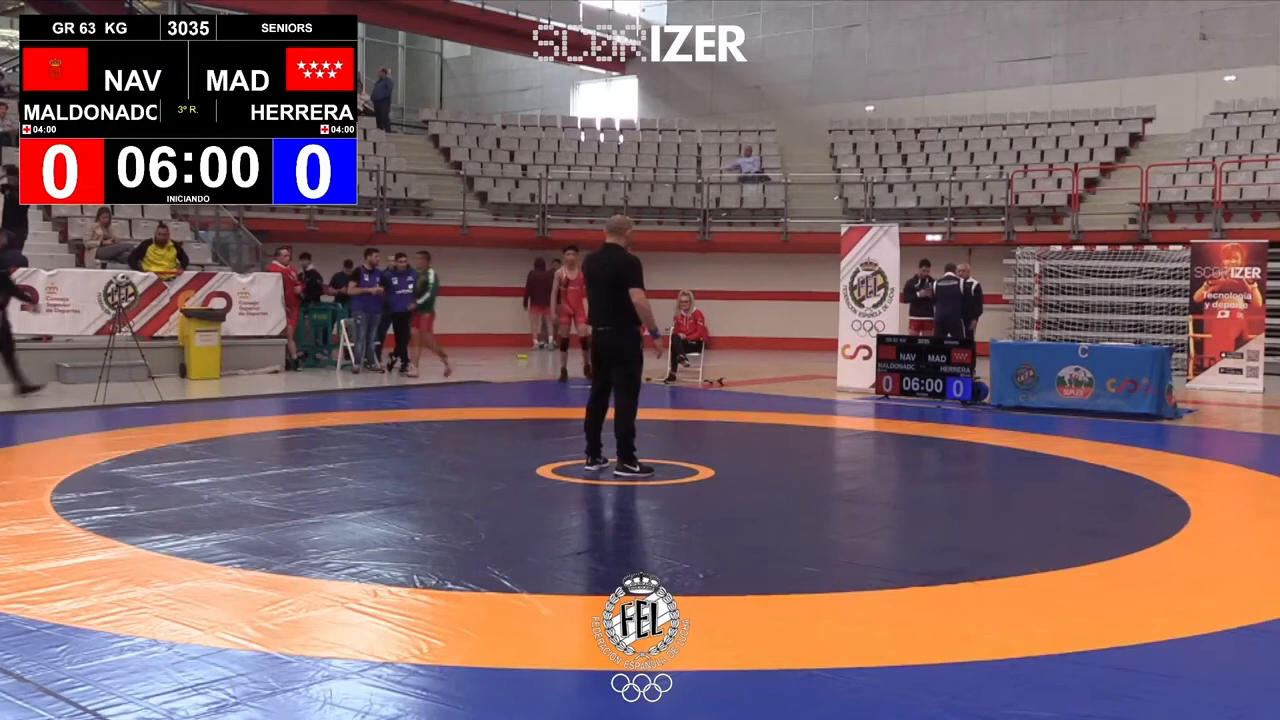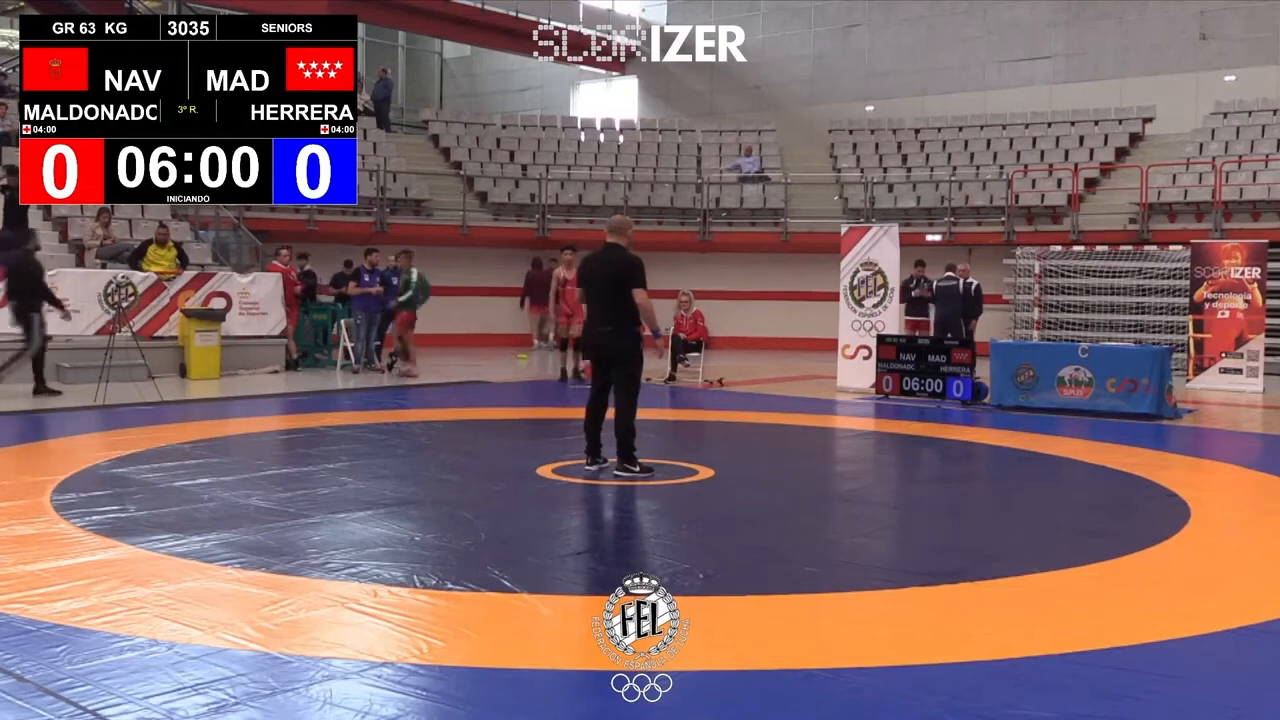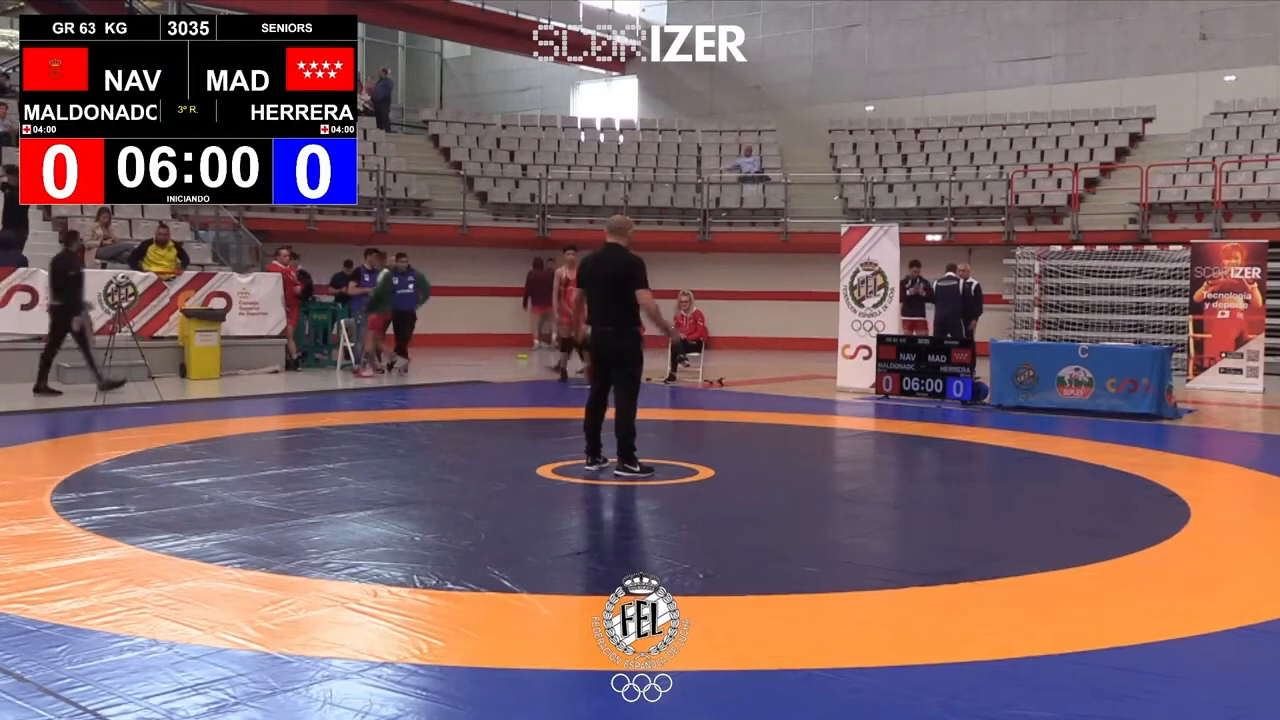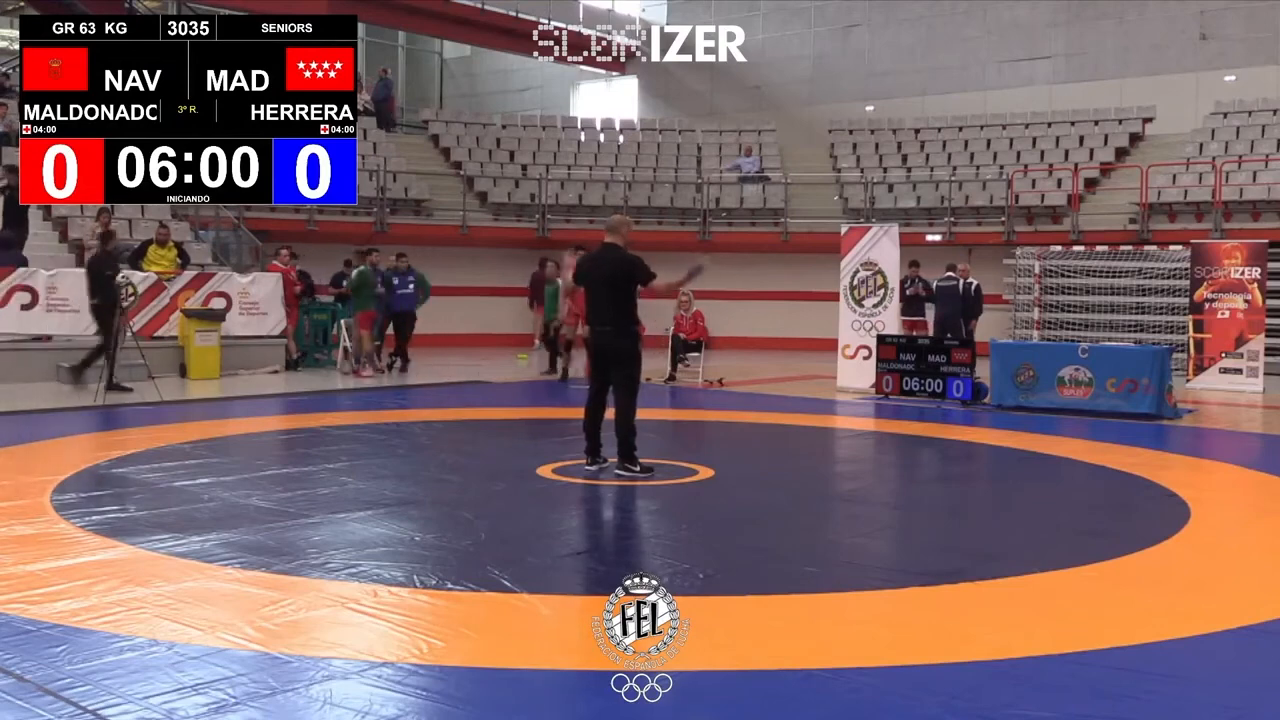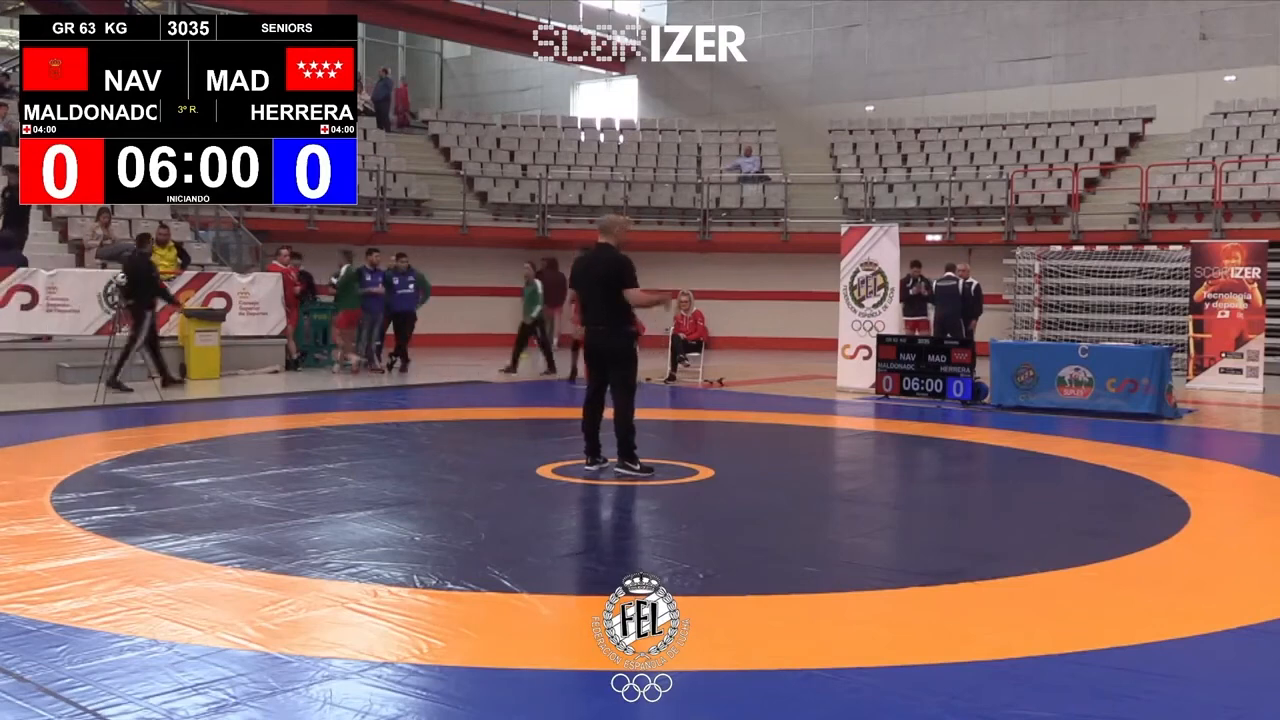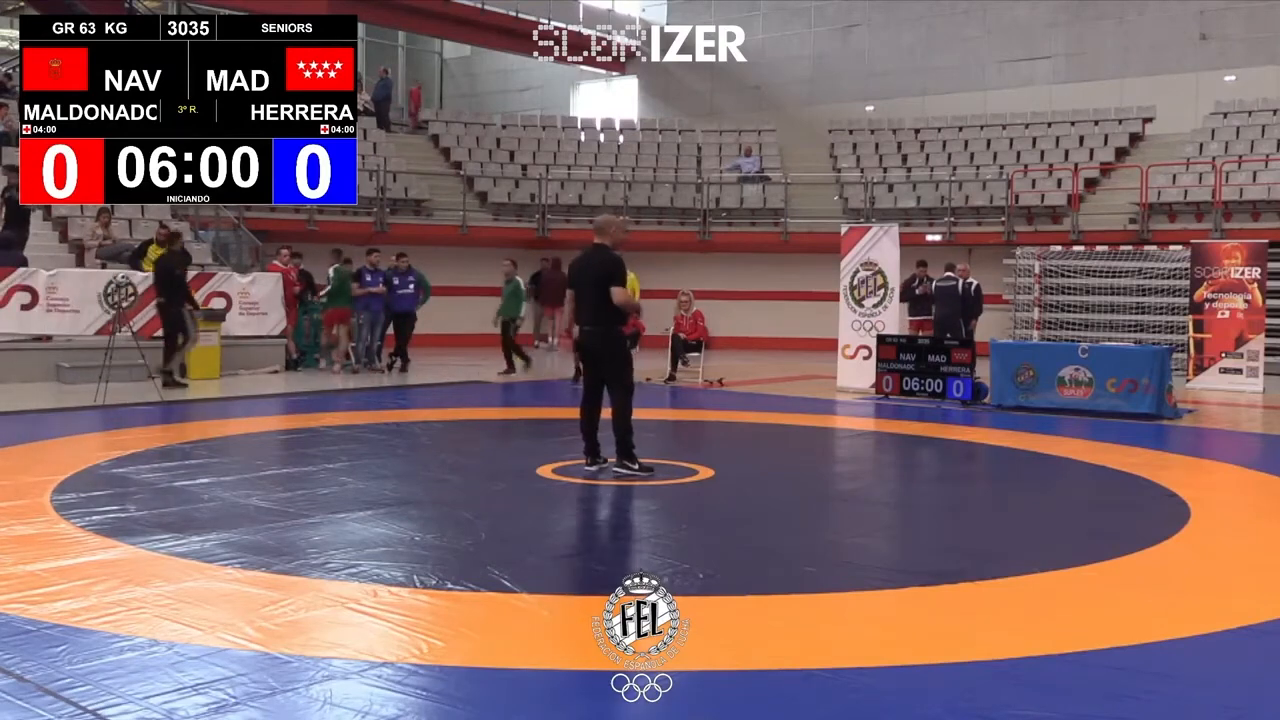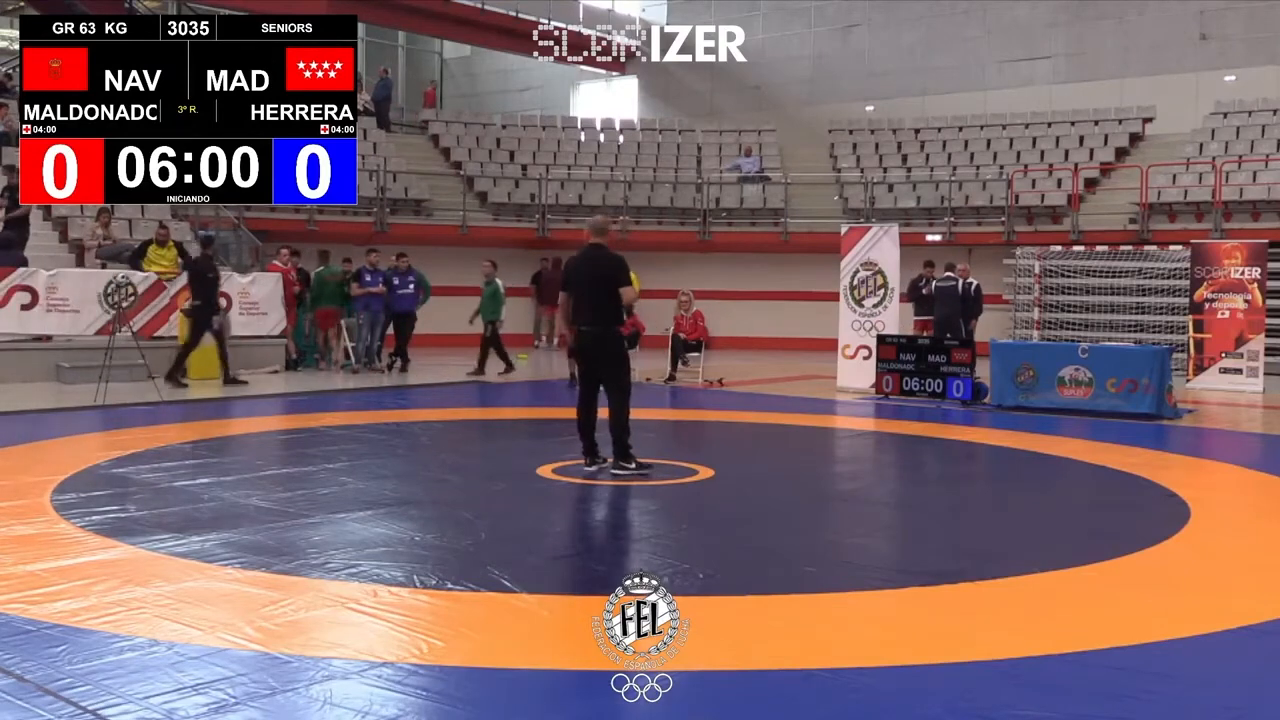
dt=0.3s
person 1, frame 1
left shoulder: (590, 262)
right shoulder: (628, 261)
right elbow: (638, 299)
right wrist: (654, 333)
left hip: (599, 336)
right hip: (624, 337)
left knee: (598, 395)
right knee: (625, 398)
left ankle: (593, 455)
right ankle: (625, 460)
person 1, frame 2
left shoulder: (588, 262)
right shoulder: (631, 262)
left elbow: (581, 298)
right elbow: (640, 300)
right wrist: (656, 333)
left hip: (597, 336)
right hip: (624, 337)
left knee: (597, 395)
right knee: (625, 398)
left ankle: (593, 455)
right ankle: (626, 460)
person 1, frame 3
left shoulder: (588, 262)
right shoulder: (632, 262)
left elbow: (577, 299)
right elbow: (645, 301)
left wrist: (575, 323)
right wrist: (667, 328)
left hip: (599, 336)
right hip: (624, 337)
left knee: (597, 395)
right knee: (625, 398)
left ankle: (592, 455)
right ankle: (626, 460)
person 1, frame 4
left shoulder: (587, 261)
right shoulder: (629, 261)
left elbow: (573, 285)
right elbow: (657, 288)
right wrist: (688, 276)
left hip: (597, 336)
right hip: (622, 337)
left knee: (596, 394)
right knee: (624, 398)
left ankle: (592, 455)
right ankle: (626, 460)
person 1, frame 5
left shoulder: (581, 263)
right shoulder: (620, 261)
left elbow: (573, 299)
right elbow: (635, 299)
right wrist: (661, 300)
left hip: (591, 336)
right hip: (617, 337)
left knee: (594, 395)
right knee: (623, 397)
left ankle: (592, 455)
right ankle: (627, 458)
person 1, frame 6
left shoulder: (577, 263)
right shoulder: (613, 261)
left elbow: (570, 300)
right elbow: (619, 299)
right wrist: (636, 306)
left hip: (586, 336)
right hip: (609, 336)
left knee: (591, 395)
right knee: (620, 396)
left ankle: (591, 455)
right ankle: (625, 457)
person 1, frame 7
left shoulder: (573, 263)
right shoulder: (615, 261)
left elbow: (563, 302)
right elbow: (629, 298)
left wrist: (568, 331)
right wrist: (620, 303)
left hip: (582, 336)
right hip: (608, 336)
left knee: (587, 396)
right knee: (618, 396)
left ankle: (591, 456)
right ankle: (622, 458)
